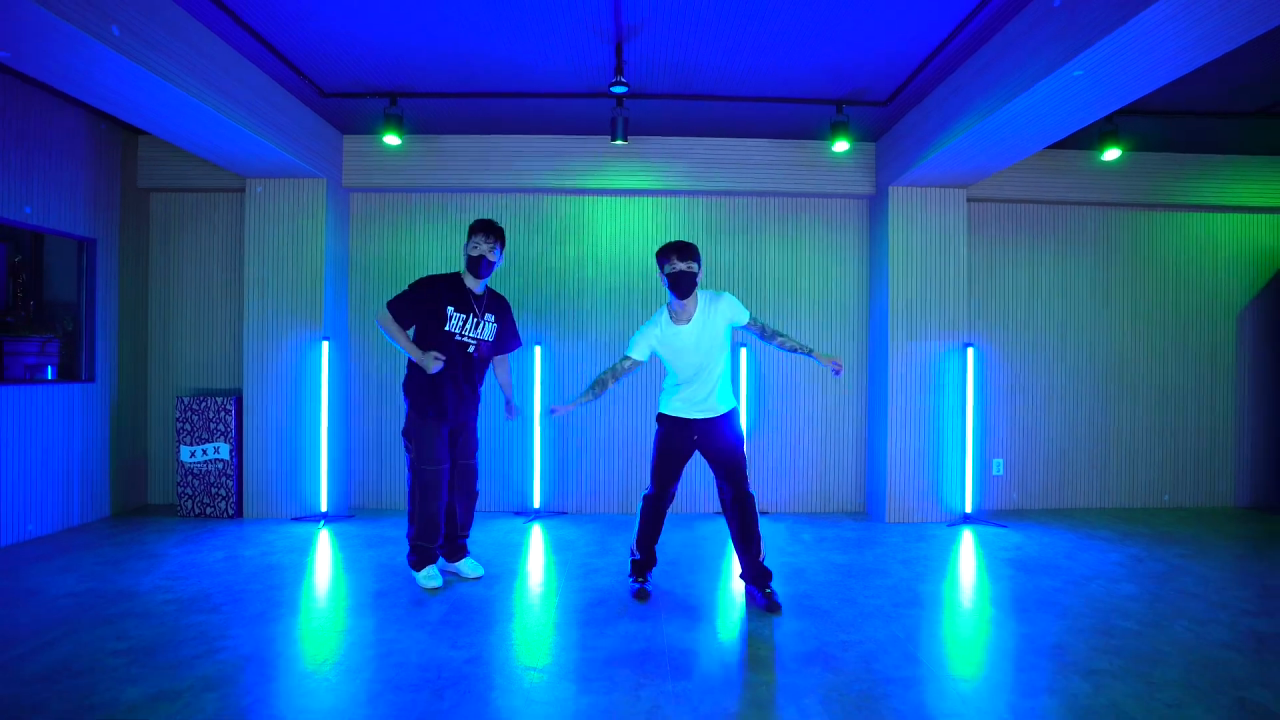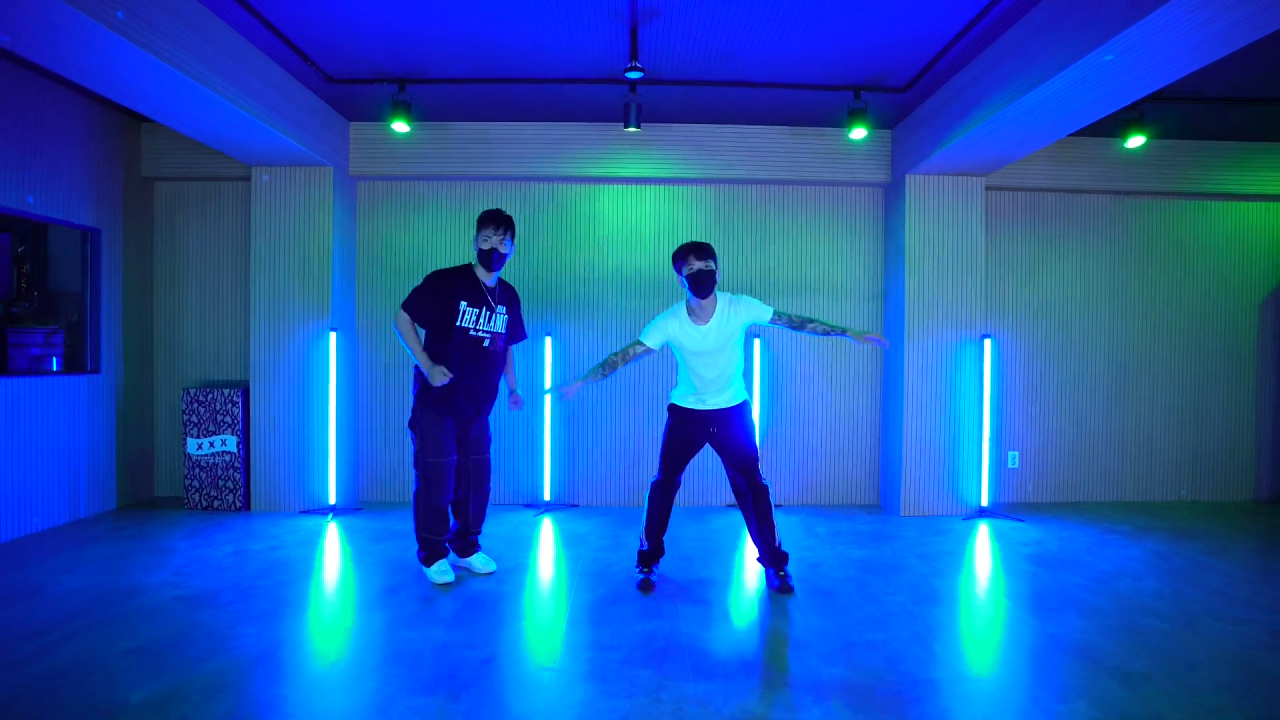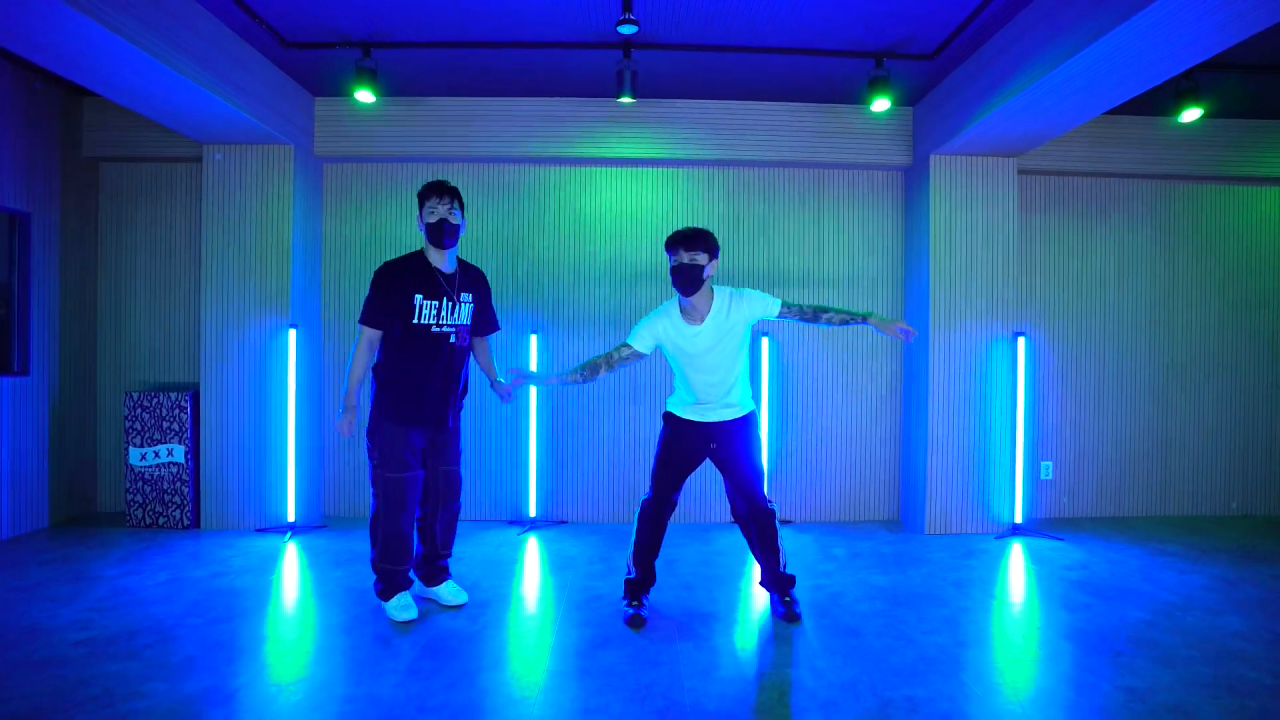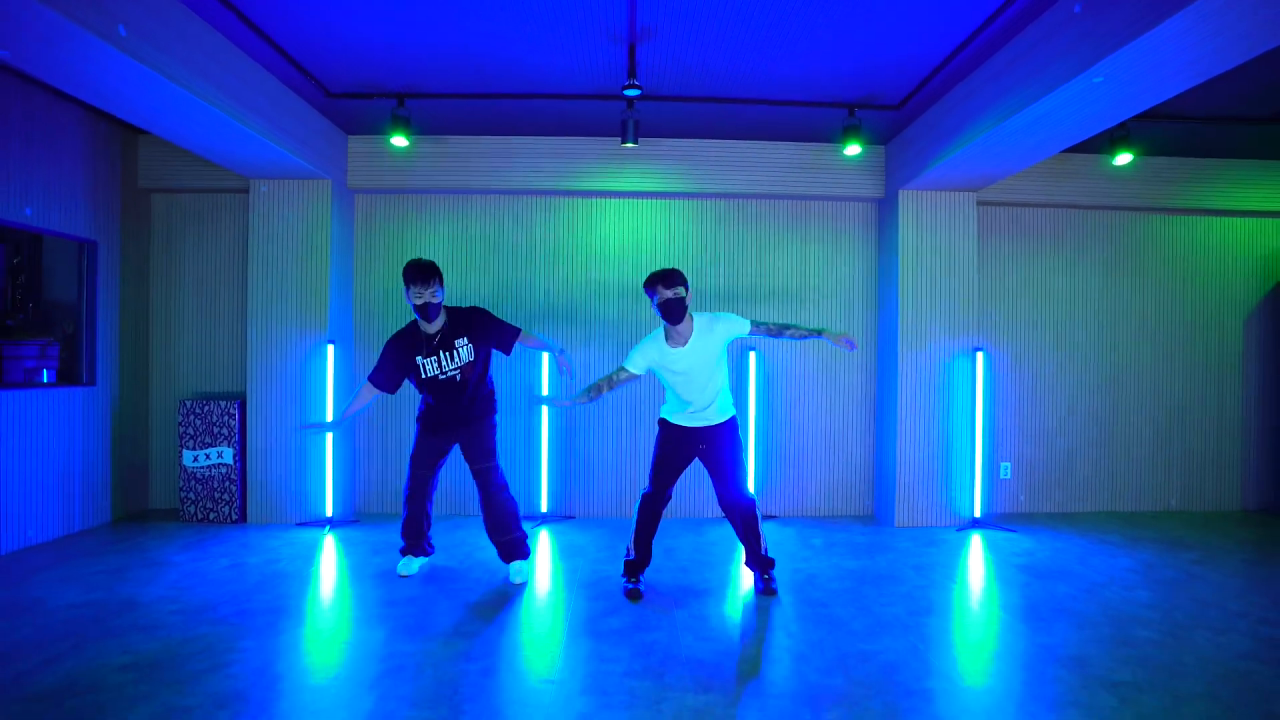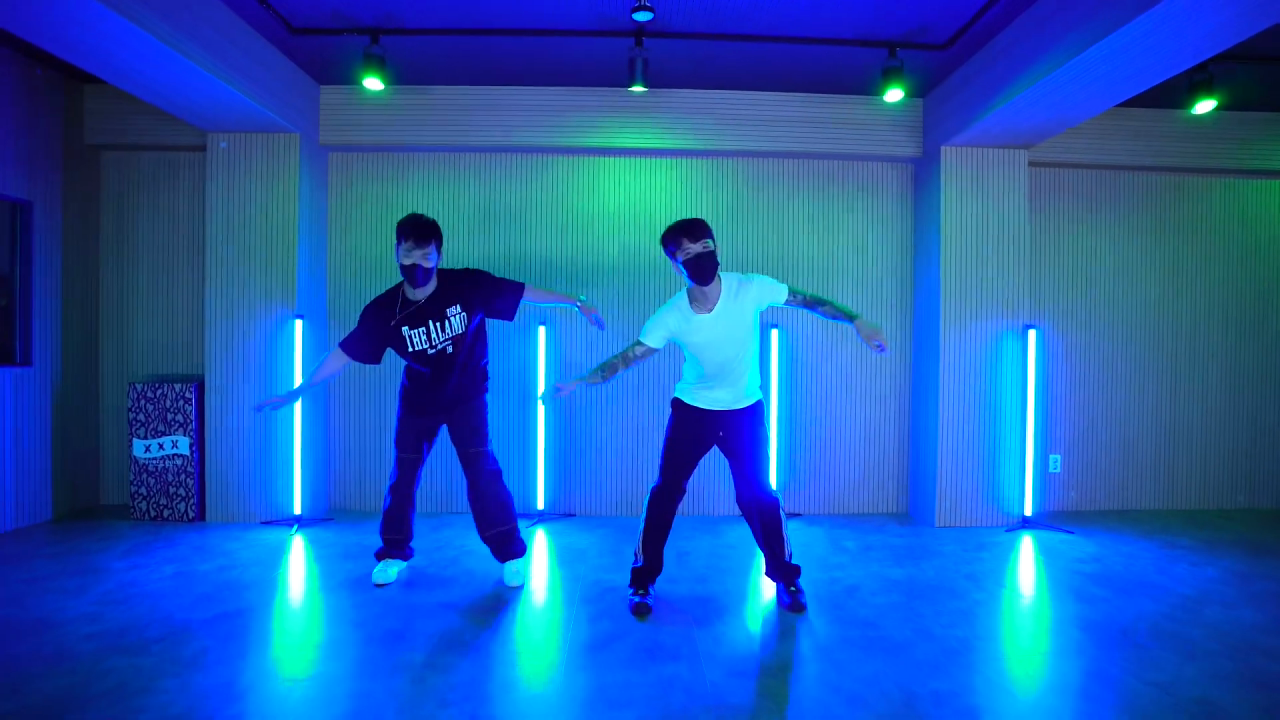
dt=1s
person 1, frame 1
left shoulder: (499, 307)
right shoulder: (433, 289)
left elbow: (500, 358)
right elbow: (387, 318)
left wrist: (510, 398)
right wrist: (418, 356)
left hip: (465, 408)
right hip: (426, 404)
left knee: (464, 482)
right knee: (429, 483)
left ankle: (454, 552)
right ankle: (422, 559)
person 1, frame 2
left shoulder: (508, 297)
right shoulder: (444, 283)
right elbow: (403, 319)
left wrist: (513, 388)
right wrist: (426, 365)
left hip: (476, 404)
right hip: (436, 400)
left knee: (476, 476)
right knee: (436, 478)
left ankle: (465, 547)
right ankle: (432, 554)
person 1, frame 3
left shoulder: (475, 281)
right shoulder: (394, 275)
right elbow: (368, 339)
left wrist: (494, 380)
right wrist: (350, 402)
left hip: (446, 411)
right hip: (397, 412)
left knee: (444, 494)
right knee: (395, 499)
left ankle: (433, 575)
right ankle: (393, 585)
person 1, frame 4
left shoulder: (473, 321)
right shoulder: (402, 344)
left elbow: (516, 336)
right elbow: (375, 386)
left wrist: (554, 350)
right wrist: (339, 420)
left hip: (477, 416)
right hip: (434, 421)
left knee: (490, 482)
right knee: (417, 485)
left ankle: (515, 553)
right ankle: (416, 549)
person 1, frame 5
left shoulder: (468, 285)
right shoulder: (383, 310)
left elbow: (524, 292)
right elbow: (344, 354)
left wrist: (576, 302)
right wrist: (298, 391)
left hip: (467, 394)
right hip: (418, 399)
left knee: (480, 467)
right knee: (403, 474)
left ankle: (510, 552)
right ankle: (394, 552)
person 2, frame 1
left shoulder: (723, 305)
right shoulder: (654, 328)
left elbow: (764, 332)
right elbow: (617, 371)
left wrist: (814, 355)
right wrist: (574, 404)
left hip: (721, 418)
right hip: (675, 421)
left knee: (739, 498)
right knee: (657, 496)
left ankle: (756, 579)
right ankle: (640, 569)
person 2, frame 2
left shoulder: (741, 308)
right shoulder: (669, 323)
left elbow: (791, 321)
right elbow: (626, 355)
left wrist: (849, 333)
right wrist: (581, 382)
left hip: (732, 412)
right hip: (686, 413)
left knee: (751, 486)
right knee: (664, 484)
left ankle: (774, 564)
right ankle: (647, 561)
person 2, frame 3
left shoulder: (744, 303)
right shoulder: (660, 322)
left elbow: (804, 312)
right elbow: (610, 360)
left wrist: (871, 320)
right wrist: (551, 379)
left hip: (737, 423)
right hip: (683, 423)
left knee: (754, 507)
right knee: (656, 505)
left ankle: (780, 588)
right ankle: (636, 592)
person 2, frame 4
left shoulder: (719, 325)
right shoulder: (651, 348)
left elbow: (770, 329)
right elbow: (611, 382)
left wrist: (824, 334)
right wrist: (568, 401)
left hip: (720, 427)
right hip: (676, 428)
left knee: (737, 498)
right knee: (654, 497)
left ankle: (762, 568)
right ankle: (633, 571)
person 2, frame 5
left shoulder: (752, 289)
right shoulder: (672, 315)
left elbow: (807, 300)
right elbow: (628, 357)
left wrist: (857, 320)
right wrist: (580, 382)
left hip: (744, 411)
right hip: (692, 411)
left knee: (759, 496)
right knee: (666, 491)
left ankle: (786, 579)
right ankle: (642, 582)
